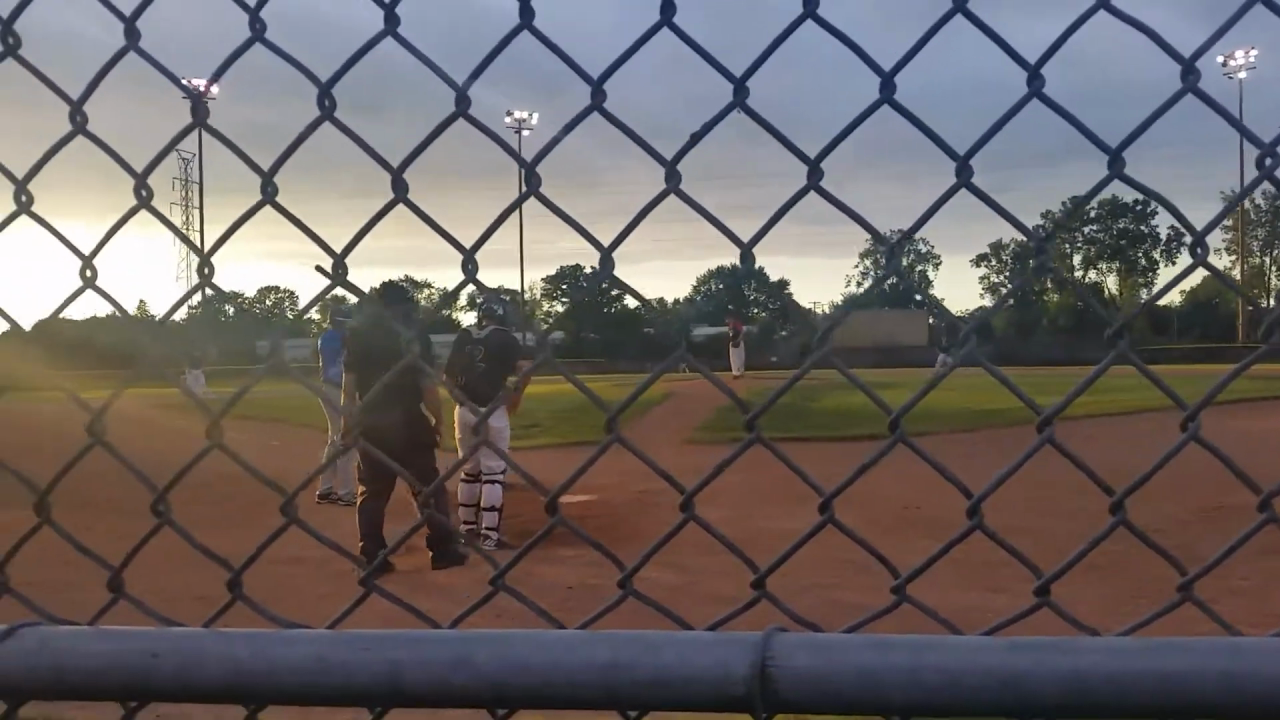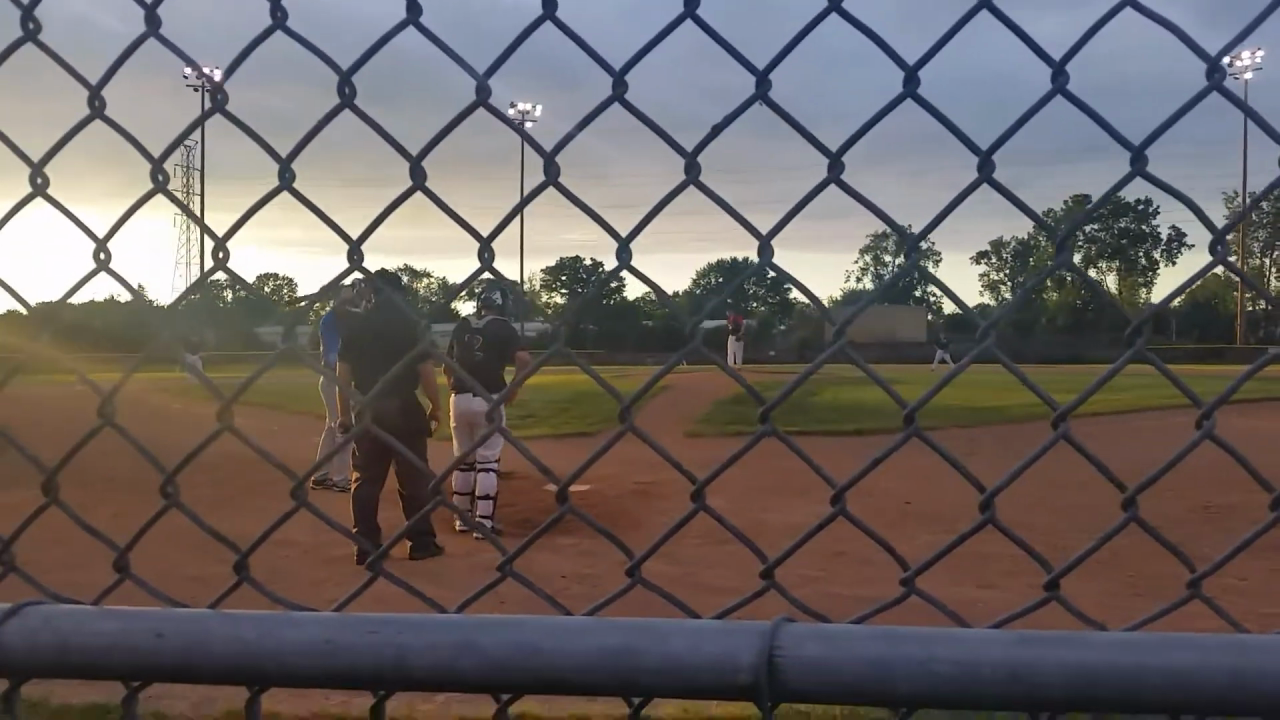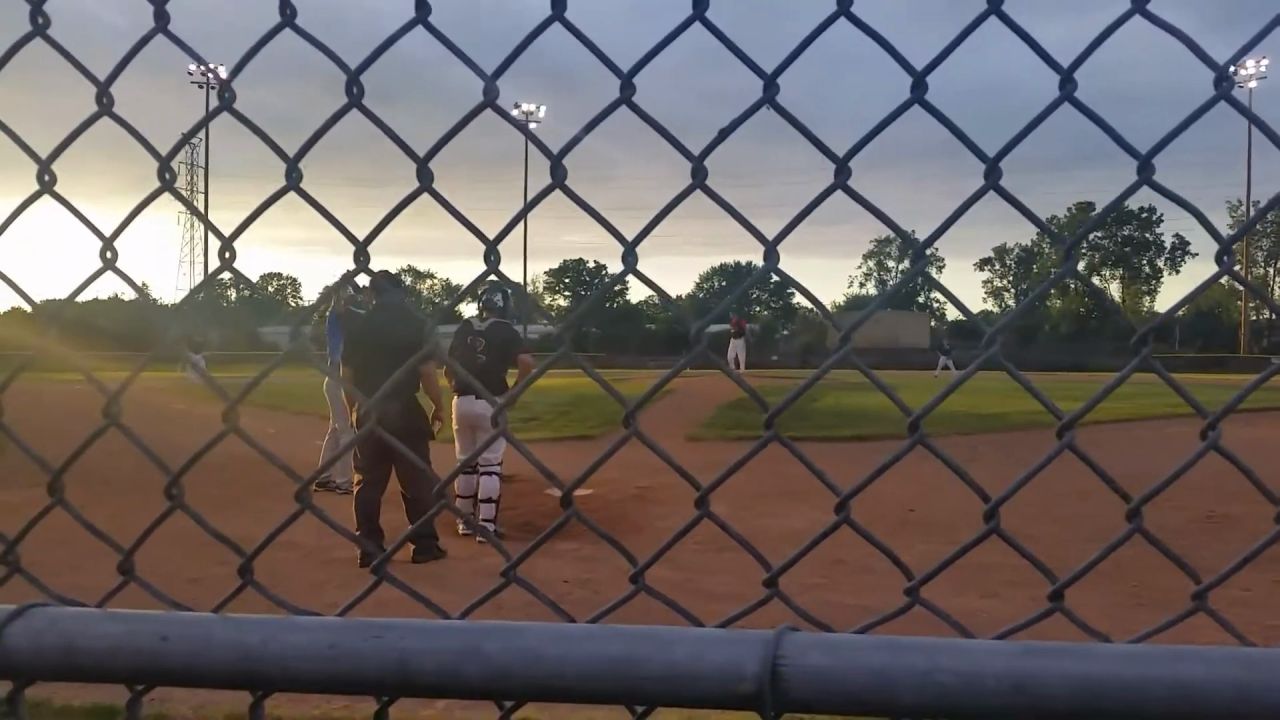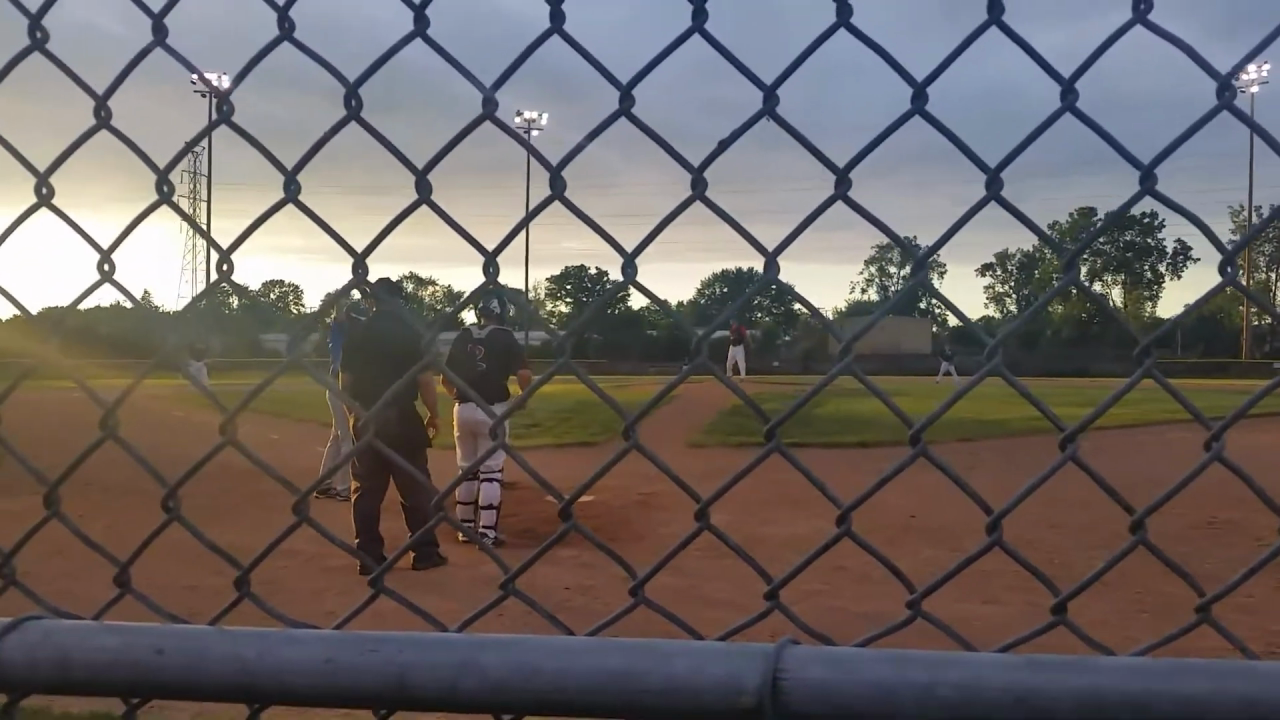
dt=0.2s
person 1, frame 1
left shoulder: (360, 336)
right shoulder: (414, 334)
left elbow: (349, 385)
right elbow: (427, 384)
left wrist: (348, 423)
right wrist: (437, 420)
left hip: (370, 421)
right hip: (407, 420)
left knee: (371, 492)
right knee: (427, 488)
left ankle: (372, 559)
right ankle: (443, 551)
person 1, frame 2
left shoulder: (355, 325)
right shoulder: (410, 322)
left elbow: (343, 374)
right elbow: (425, 369)
left wrist: (344, 413)
right wrist: (435, 406)
left hip: (367, 409)
right hip: (402, 407)
left knee: (366, 479)
right knee: (414, 478)
left ankle: (366, 545)
right ankle: (421, 541)
person 1, frame 3
left shoulder: (357, 327)
right shoulder: (412, 323)
left elbow: (347, 375)
right elbow: (427, 371)
left wrist: (354, 410)
right wrist: (438, 407)
left hip: (368, 411)
right hip: (403, 409)
left knee: (368, 482)
right knee: (418, 480)
left ankle: (369, 548)
right ankle: (424, 544)
person 1, frame 4
left shoulder: (356, 334)
right shoulder: (410, 332)
left elbow: (345, 382)
right elbow: (425, 380)
left wrist: (356, 415)
right wrist: (433, 415)
left hip: (366, 419)
right hip: (401, 417)
left knee: (366, 489)
right knee: (416, 487)
left ankle: (369, 555)
right ankle: (425, 551)
person 2, frame 1
left shoulder: (462, 337)
right shoulder: (505, 338)
left elbow: (448, 376)
right elbow: (523, 367)
right wrist: (516, 395)
left hip: (464, 411)
right hip: (493, 412)
left knee: (468, 471)
right knee: (493, 473)
left ankle: (467, 528)
right ankle: (489, 535)
person 2, frame 2
left shoulder: (462, 326)
right shoulder: (503, 328)
left elbow: (447, 366)
right elbow: (523, 358)
right wrist: (514, 387)
left hip: (459, 399)
right hip: (488, 400)
left knee: (463, 460)
right knee: (488, 462)
left ankle: (463, 517)
right ankle: (483, 523)
person 2, frame 3
left shoulder: (464, 329)
right shoulder: (506, 330)
left elbow: (448, 369)
right elbow: (526, 362)
left hip: (462, 402)
right hip: (490, 404)
left knee: (466, 463)
right knee: (490, 465)
left ankle: (466, 521)
right ankle: (486, 525)
person 2, frame 4
left shoulder: (463, 337)
right shoulder: (505, 338)
left elbow: (446, 380)
right elbow: (525, 375)
right wrist: (523, 396)
left hip: (463, 409)
right hip: (492, 410)
left knee: (467, 469)
right knee: (491, 471)
left ankle: (466, 527)
right ankle: (487, 532)
person 3, frame 1
left shoulder: (339, 339)
right shoulder: (329, 336)
left hip: (339, 394)
right hip: (334, 394)
left knee: (335, 442)
right knee: (345, 442)
left ankle: (325, 490)
right ankle: (345, 493)
person 3, frame 2
left shoulder: (343, 325)
right shoulder: (329, 321)
right elbow: (343, 301)
right wrist: (354, 289)
left hip: (339, 381)
right hip: (333, 382)
left knee: (333, 428)
left ankle: (321, 476)
right ankle: (341, 479)
person 3, frame 3
left shoulder: (348, 326)
right shoulder: (335, 322)
right elbow: (338, 300)
right wrist: (342, 289)
left hip: (344, 382)
right hip: (338, 383)
left knee: (336, 430)
right knee: (347, 431)
left ankle: (324, 478)
right ankle: (344, 481)
person 3, frame 4
left shoulder: (349, 334)
right shoulder: (338, 330)
right elbow: (341, 310)
right wrist: (344, 301)
left knee: (337, 438)
right knee: (349, 439)
left ankle: (325, 485)
right ankle: (344, 488)
